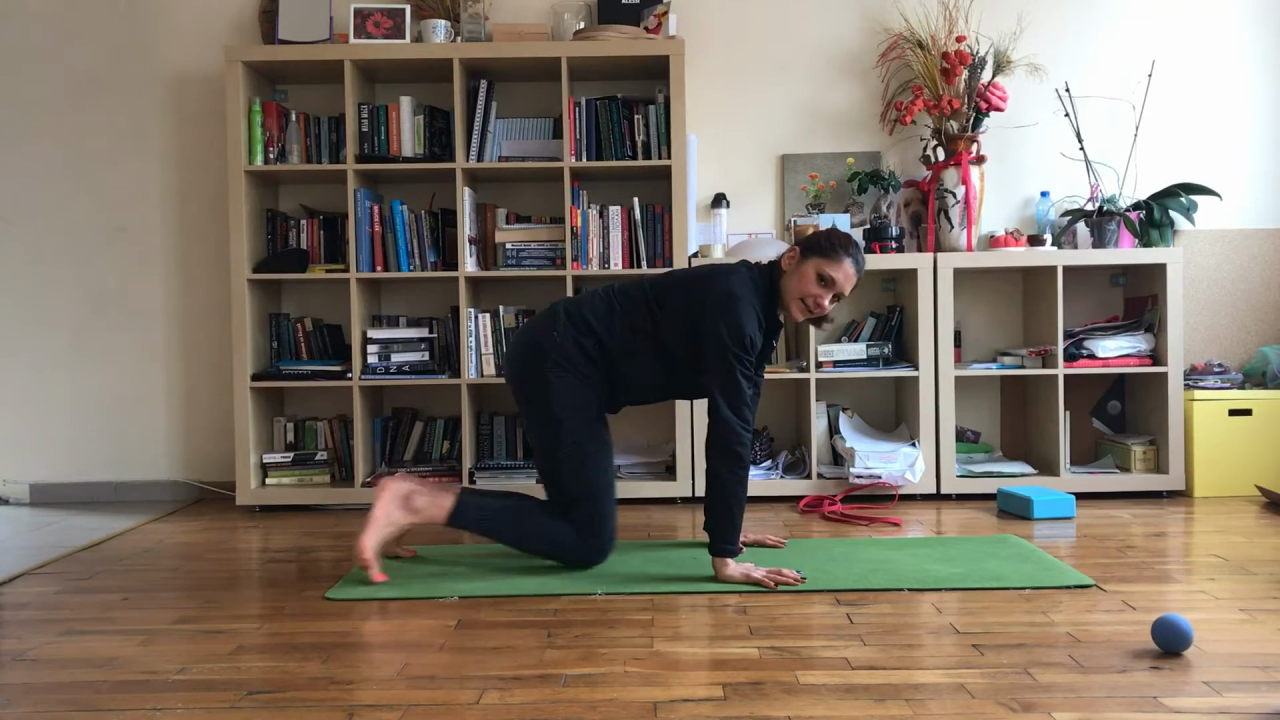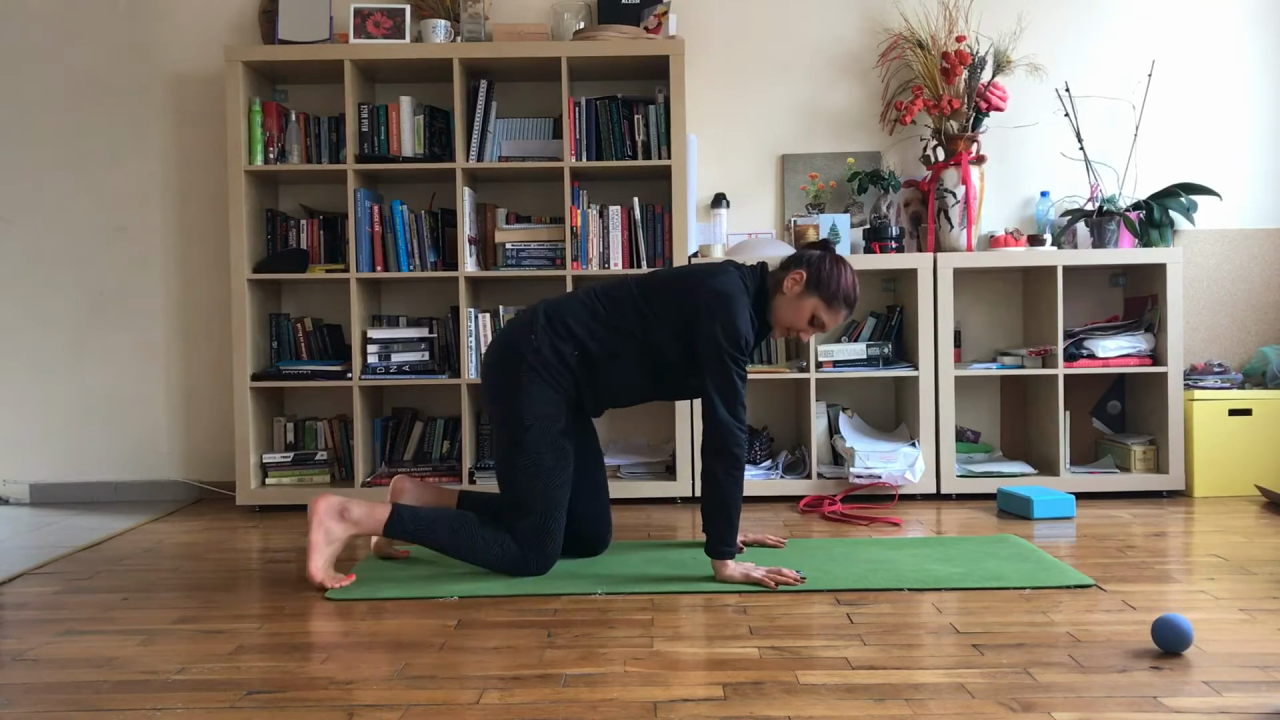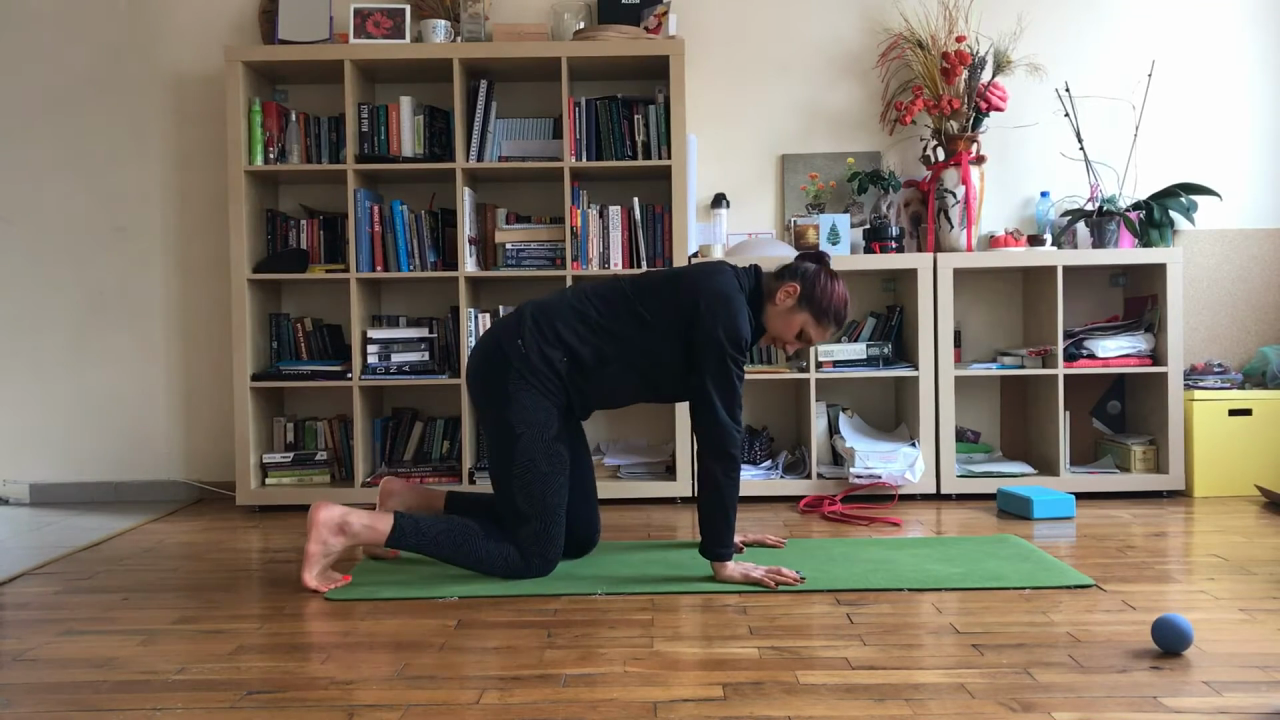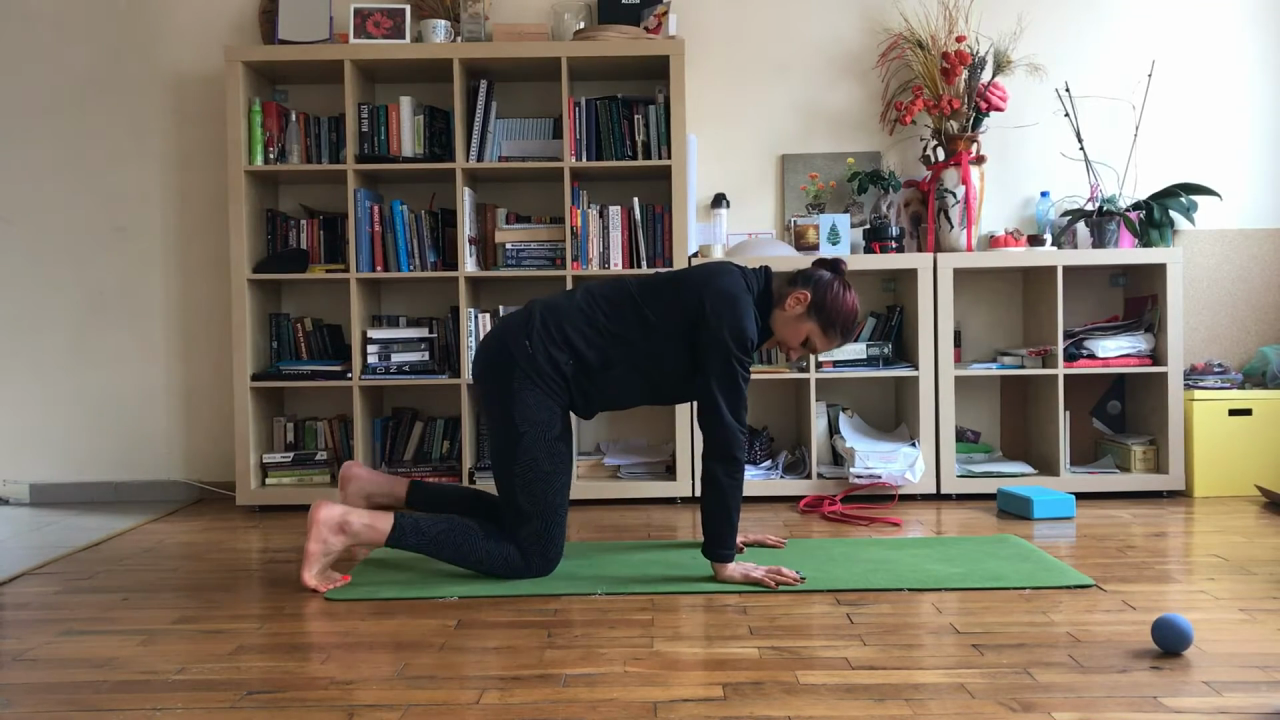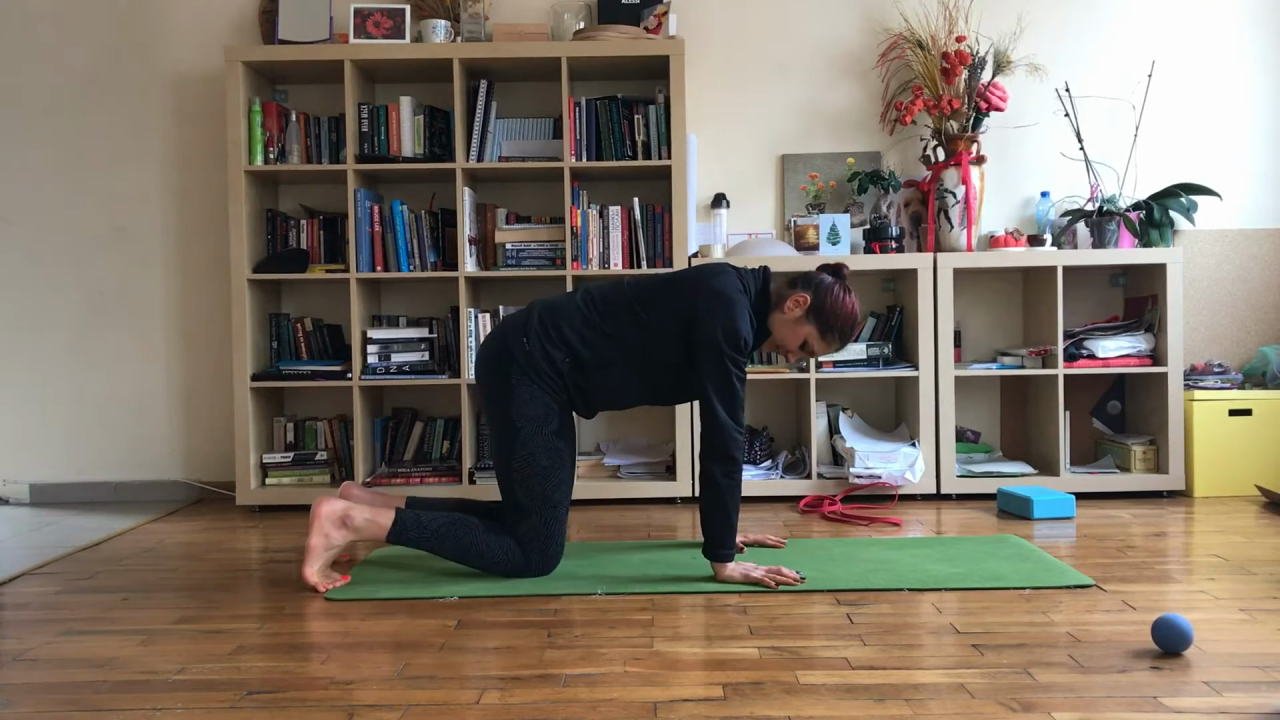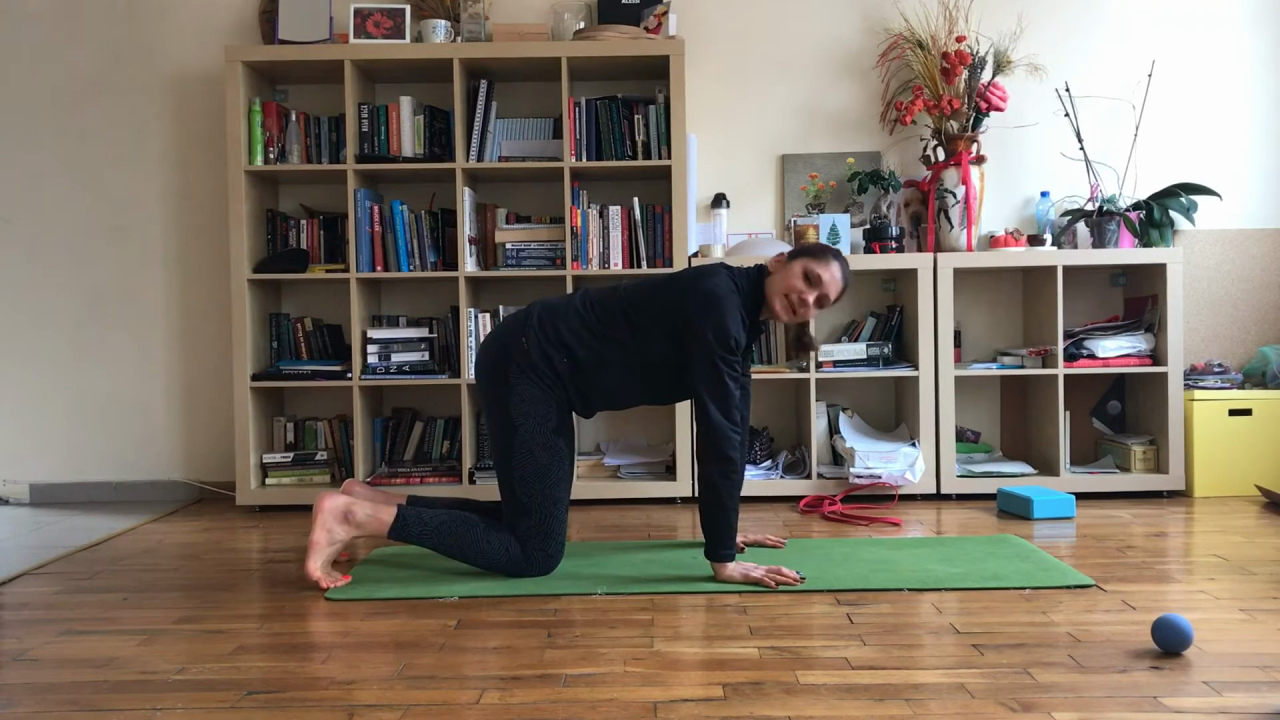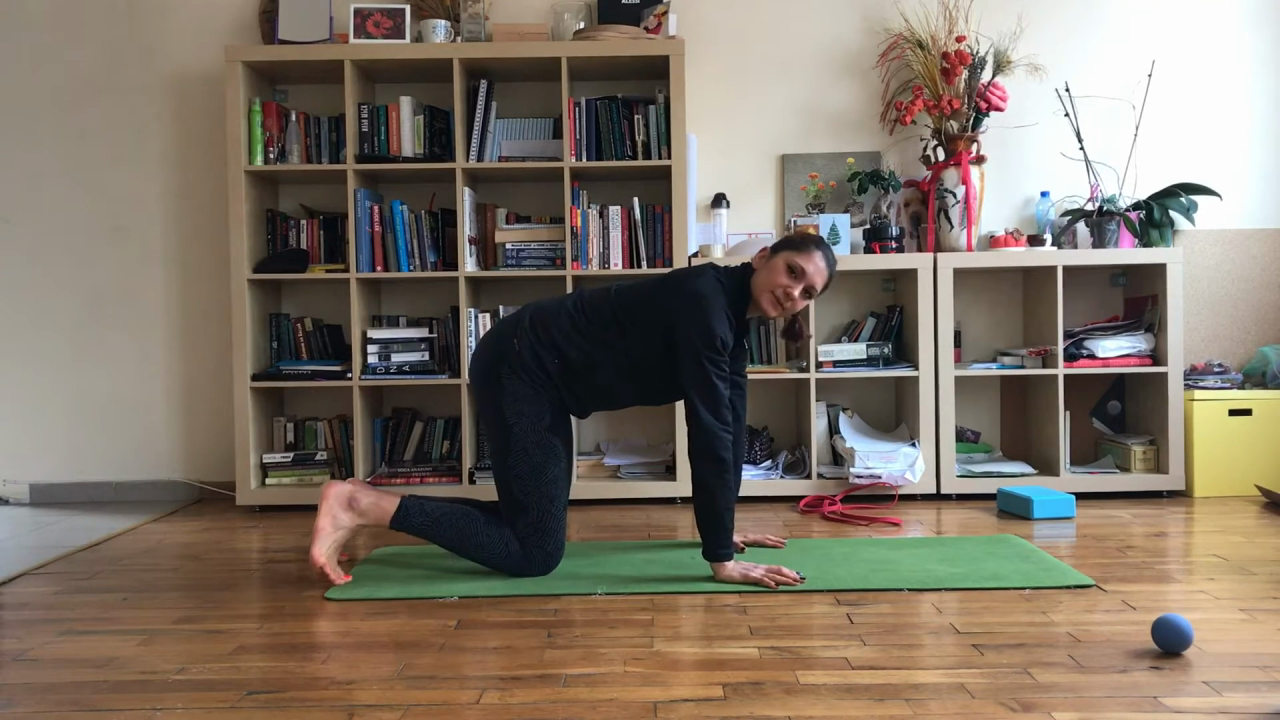
dt=0.3s
person 1, frame 1
left shoulder: (760, 315)
right shoulder: (735, 299)
left elbow: (735, 424)
right elbow: (728, 431)
left wrist: (729, 526)
right wrist: (725, 558)
left hip: (568, 366)
right hip: (556, 360)
left knee: (585, 527)
right knee: (586, 541)
left ankle: (426, 495)
right ankle: (411, 505)
person 1, frame 2
left shoulder: (742, 307)
right shoulder: (728, 300)
left elbow: (723, 425)
right elbow: (723, 432)
left wrist: (724, 528)
right wrist: (724, 559)
left hip: (550, 373)
right hip: (533, 366)
left knee: (589, 537)
right knee: (530, 553)
left ankle: (420, 497)
right ankle: (348, 516)
person 1, frame 3
left shoulder: (727, 302)
right shoulder: (725, 304)
left elbow: (714, 425)
right elbow: (719, 433)
left wrist: (720, 529)
right wrist: (721, 558)
left hip: (532, 369)
right hip: (521, 367)
left knee: (579, 537)
right knee: (533, 555)
left ankle: (410, 498)
right ankle: (347, 525)
person 1, frame 4
left shoulder: (736, 301)
right shoulder: (733, 305)
left elbow: (719, 426)
right elbow: (724, 435)
left wrist: (724, 528)
right wrist: (723, 559)
left hip: (532, 364)
right hip: (527, 366)
left knee: (533, 522)
right knee: (533, 553)
left ankle: (375, 486)
right ankle: (346, 524)
person 1, frame 5
left shoulder: (740, 308)
right shoulder: (728, 304)
left elbow: (726, 426)
right elbow: (721, 434)
left wrist: (724, 528)
right wrist: (723, 558)
left hip: (537, 367)
right hip: (526, 364)
left knee: (534, 524)
right knee: (535, 553)
left ankle: (369, 501)
right ankle: (348, 519)
person 1, frame 6
left shoulder: (740, 313)
right shoulder: (719, 301)
left elbow: (731, 424)
right elbow: (717, 432)
left wrist: (725, 527)
right wrist: (724, 559)
left hip: (537, 369)
right hip: (524, 366)
left knee: (531, 524)
right knee: (535, 552)
left ankle: (370, 501)
right ankle: (352, 516)
person 1, frame 7
left shoulder: (733, 315)
right shoulder: (705, 301)
left elbow: (730, 425)
right elbow: (708, 432)
left wrist: (724, 528)
right wrist: (721, 558)
left hip: (536, 374)
right hip: (517, 367)
left knee: (535, 523)
right knee: (536, 550)
left ankle: (373, 499)
right ankle: (358, 504)
